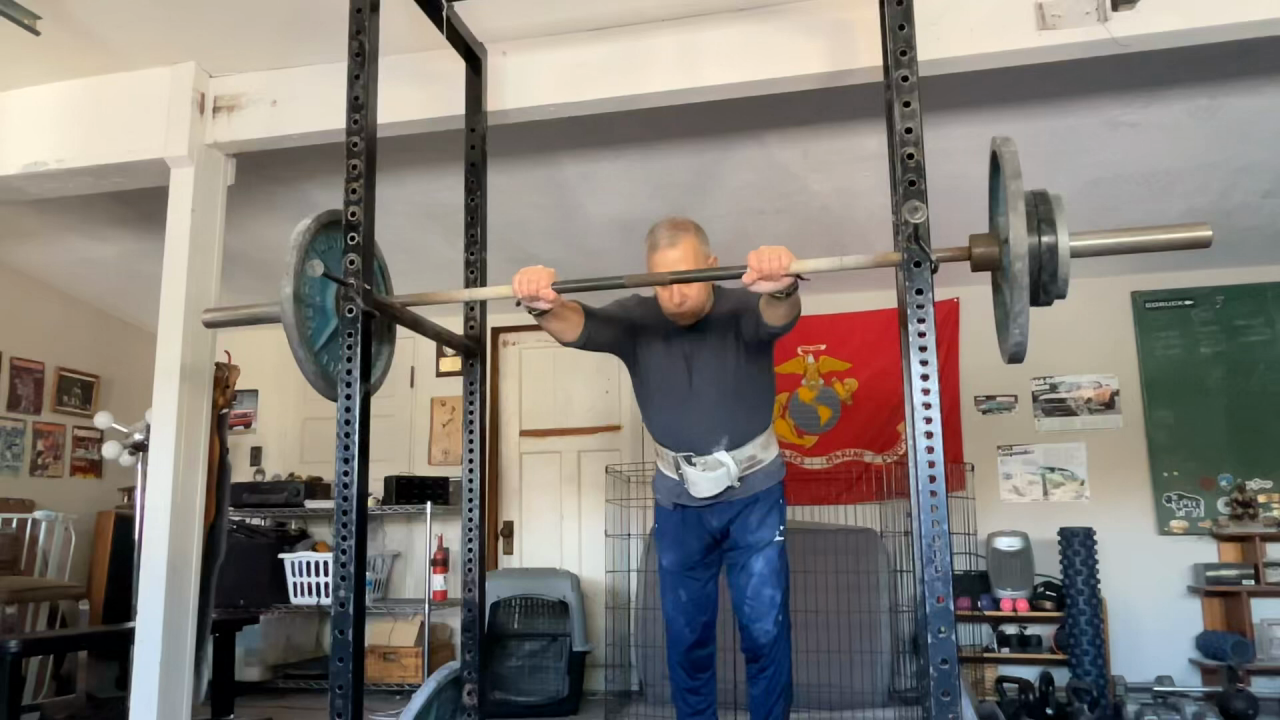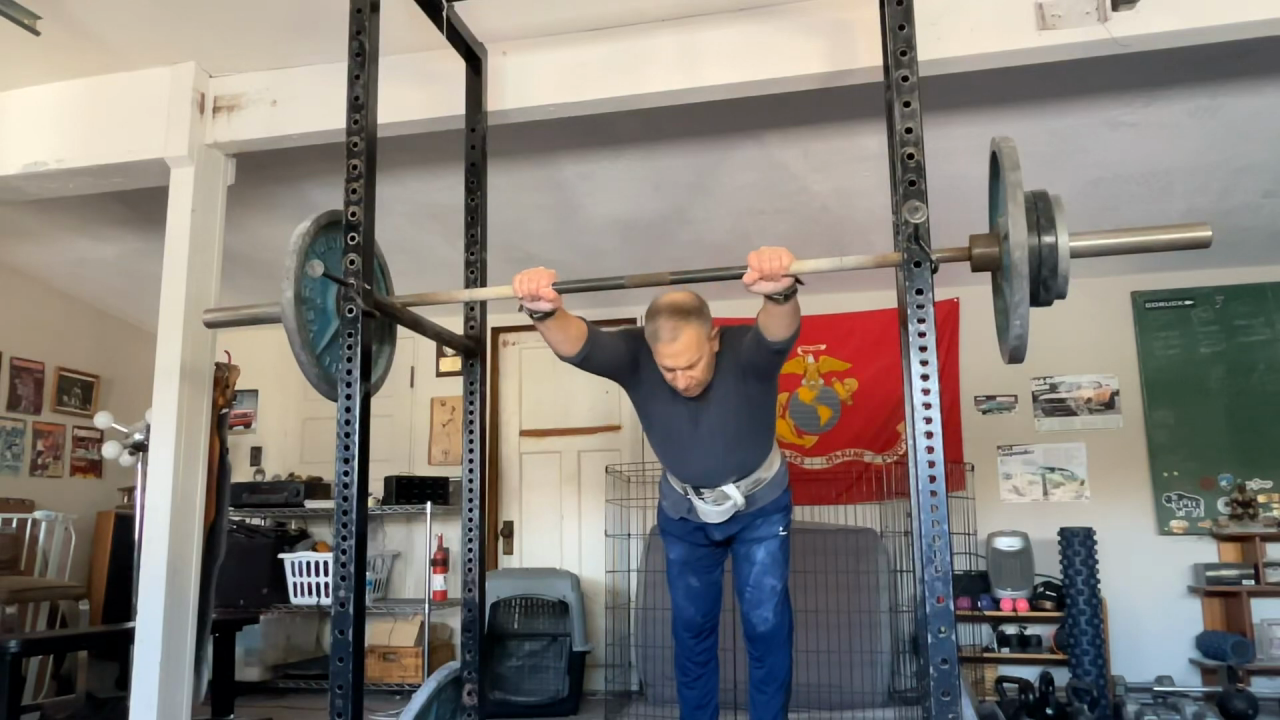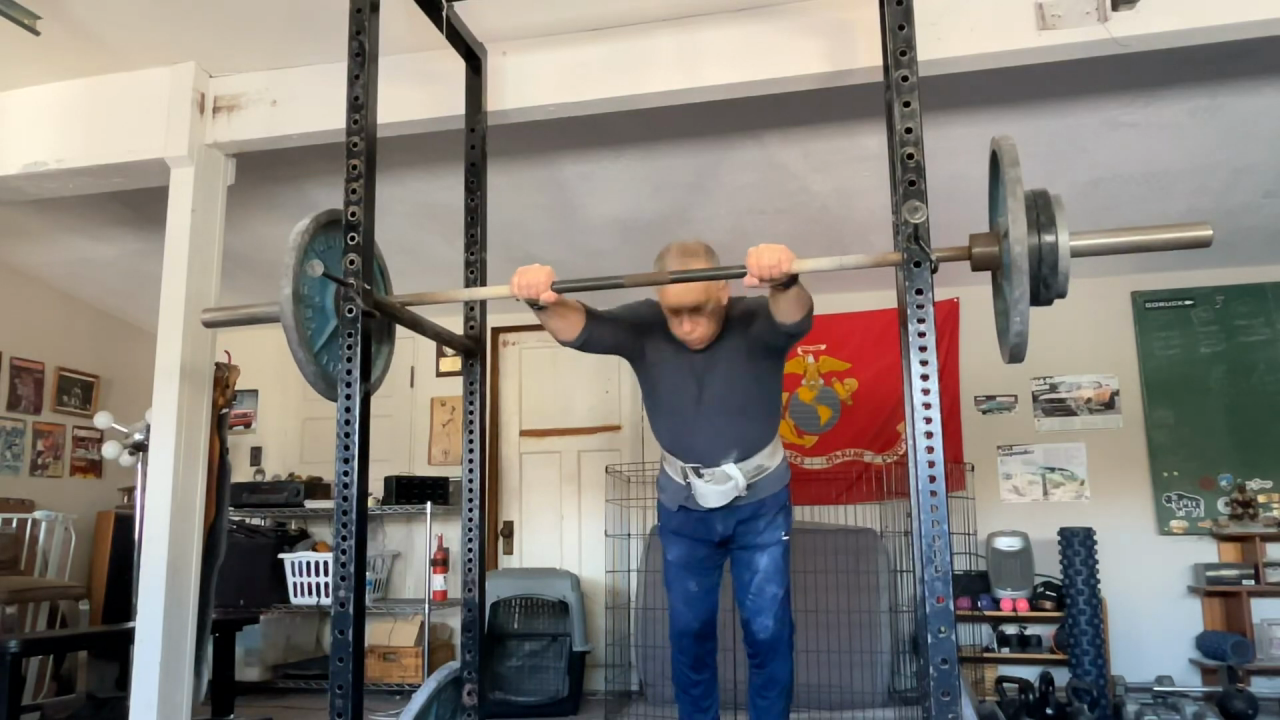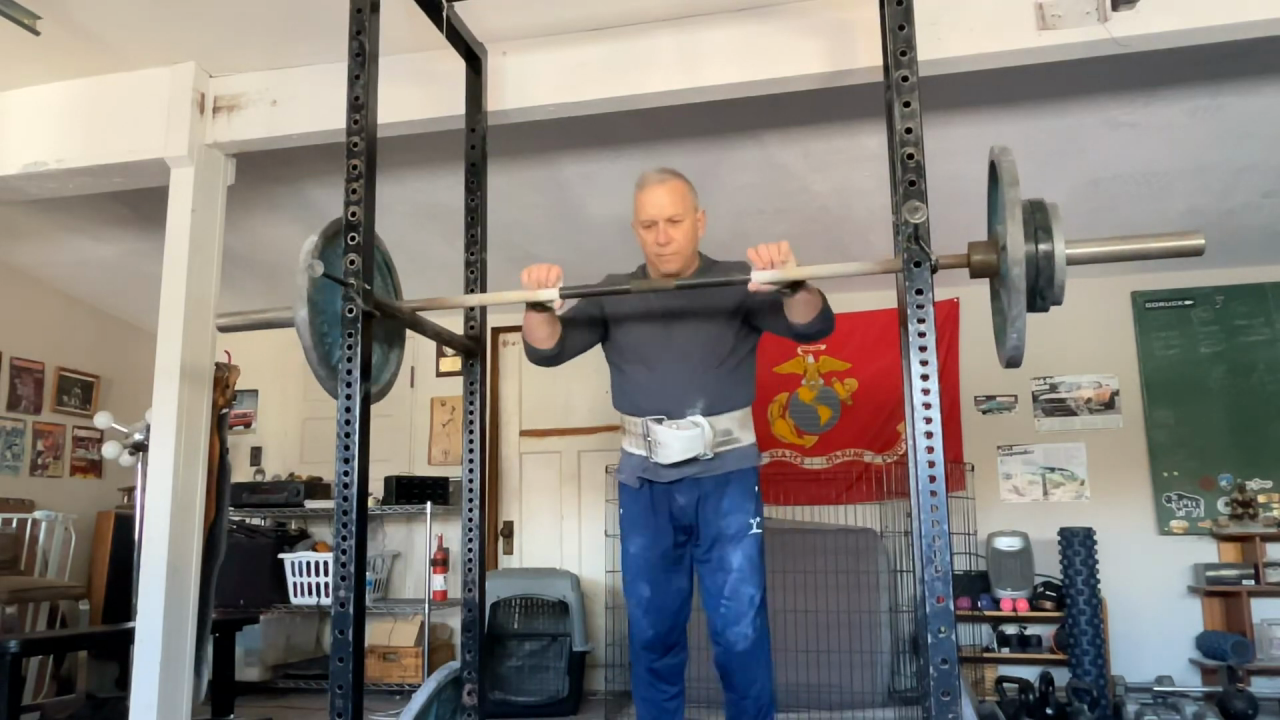
dt=0.7s
person 1, frame 1
left shoulder: (743, 309)
right shoulder: (635, 319)
left elbow: (779, 316)
right elbow: (576, 327)
left wrist: (780, 287)
right wrist: (544, 306)
left hip: (754, 495)
right hip: (678, 501)
left knee: (764, 627)
right knee: (686, 632)
person 1, frame 2
left shoulder: (748, 352)
right shoulder: (634, 357)
left elbow: (781, 329)
right elbow: (575, 343)
left wrist: (780, 293)
right wrist: (544, 311)
left hip: (760, 505)
right hip: (685, 512)
left knee: (766, 620)
right knee: (691, 624)
person 1, frame 3
left shoulder: (756, 321)
right shoulder: (643, 325)
left elbow: (795, 316)
right elbow: (579, 328)
left wrist: (782, 282)
right wrist: (546, 302)
left hip: (758, 500)
right hip: (683, 505)
left knee: (766, 625)
right knee: (690, 627)
person 1, frame 4
left shoulder: (736, 286)
right shoulder: (614, 295)
left elbow: (815, 324)
right elbow: (546, 350)
left wrist: (789, 284)
right wrist: (539, 304)
left hip: (724, 474)
right hip: (645, 483)
left knee: (738, 632)
right knee: (653, 635)
